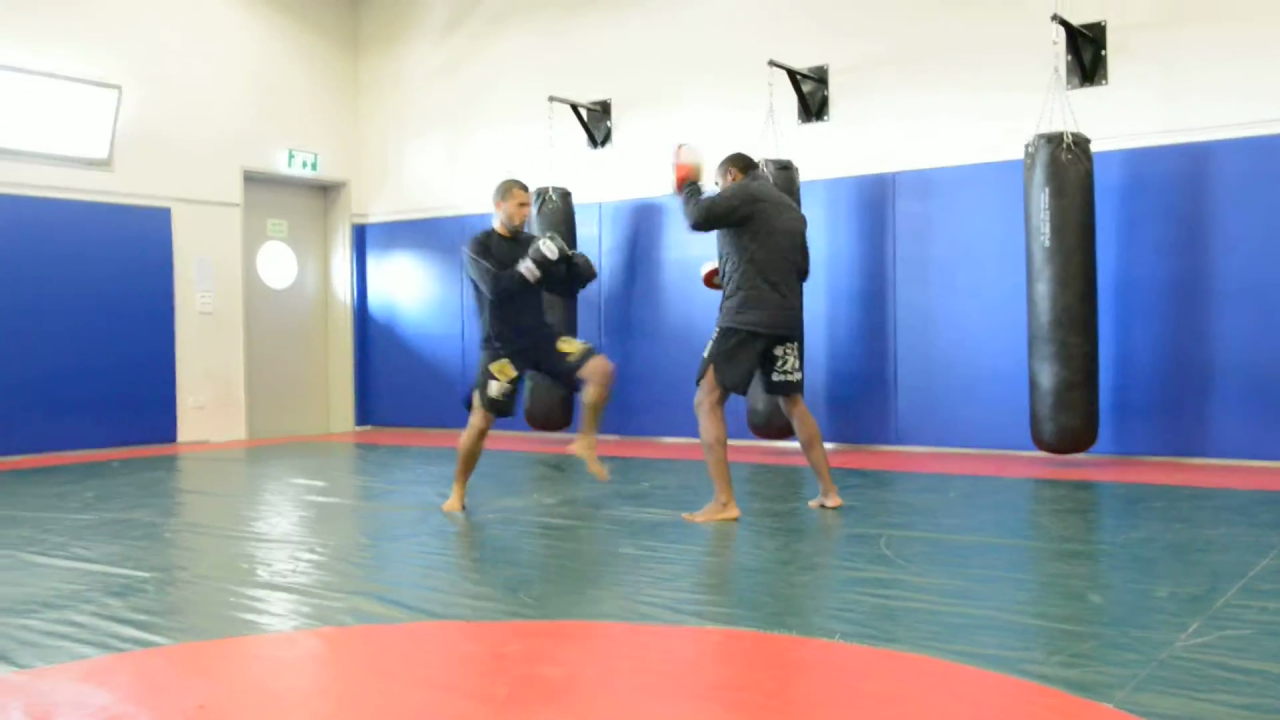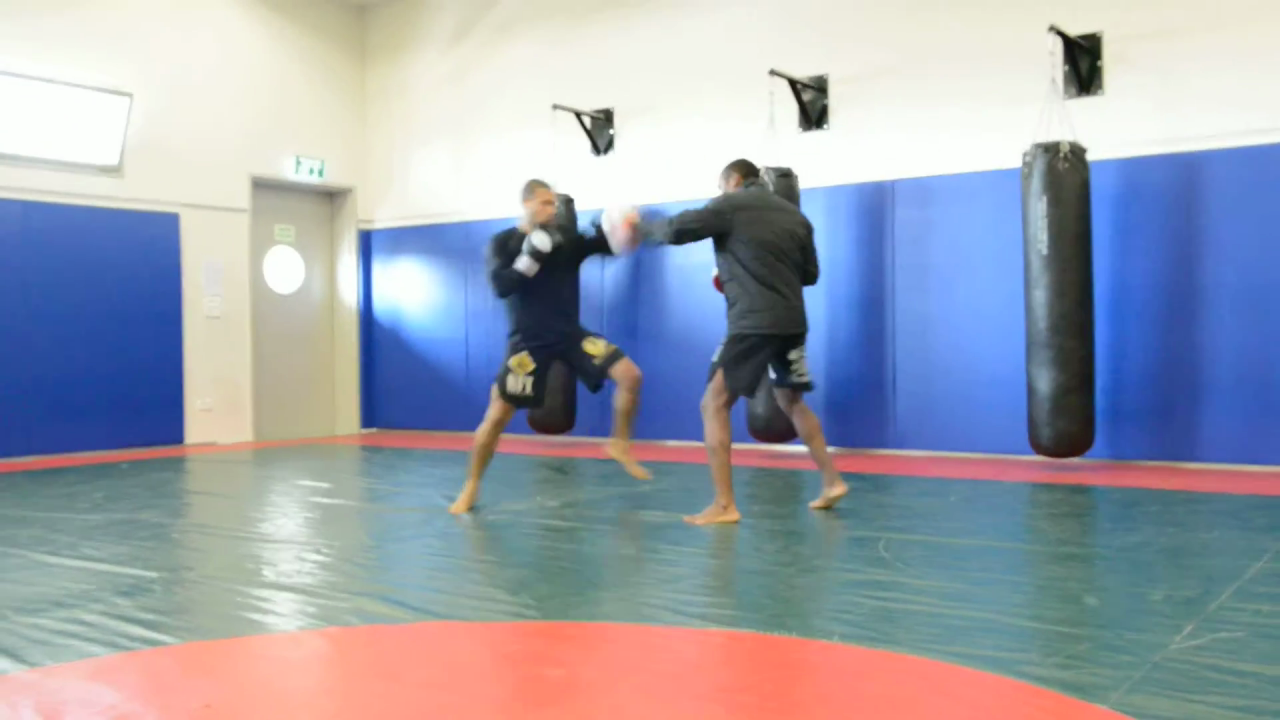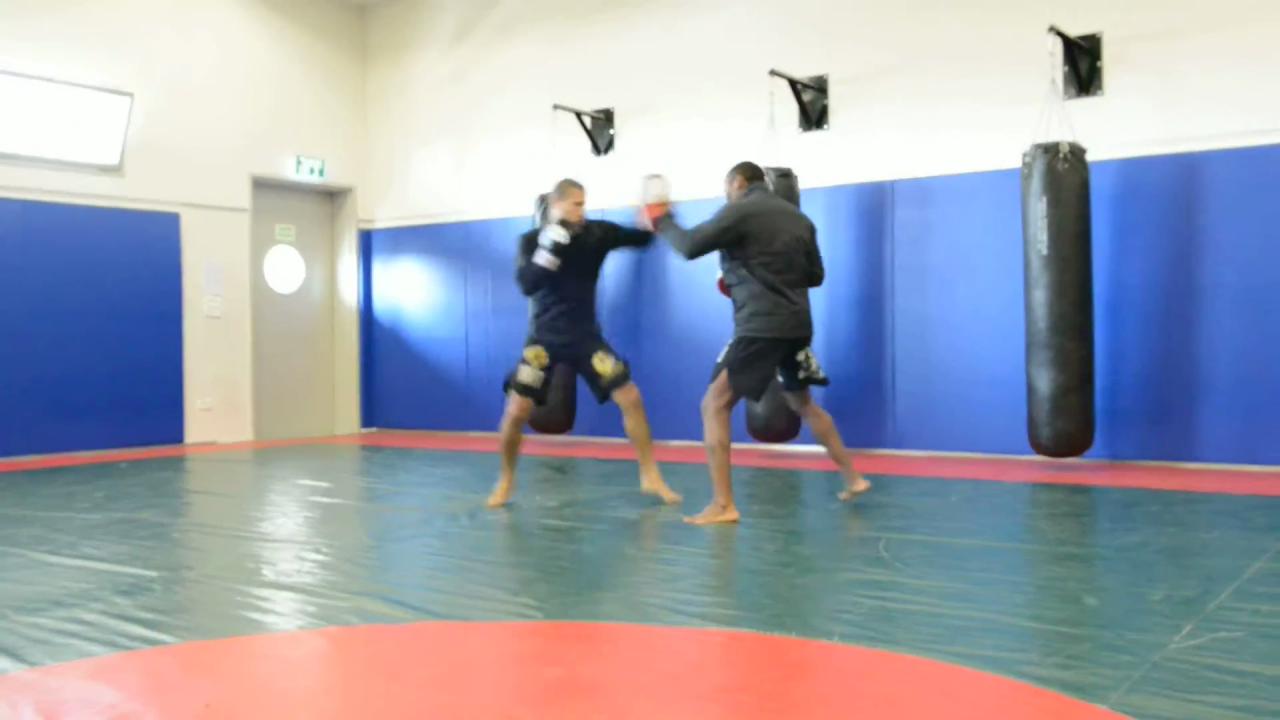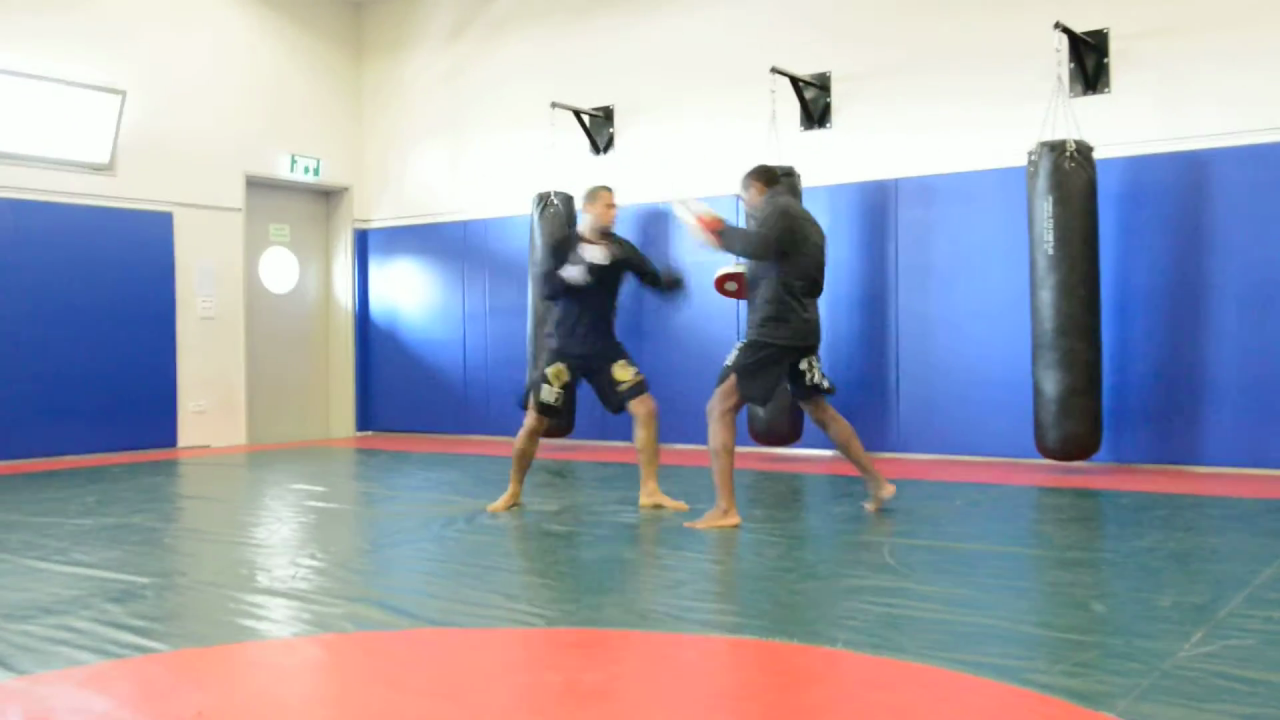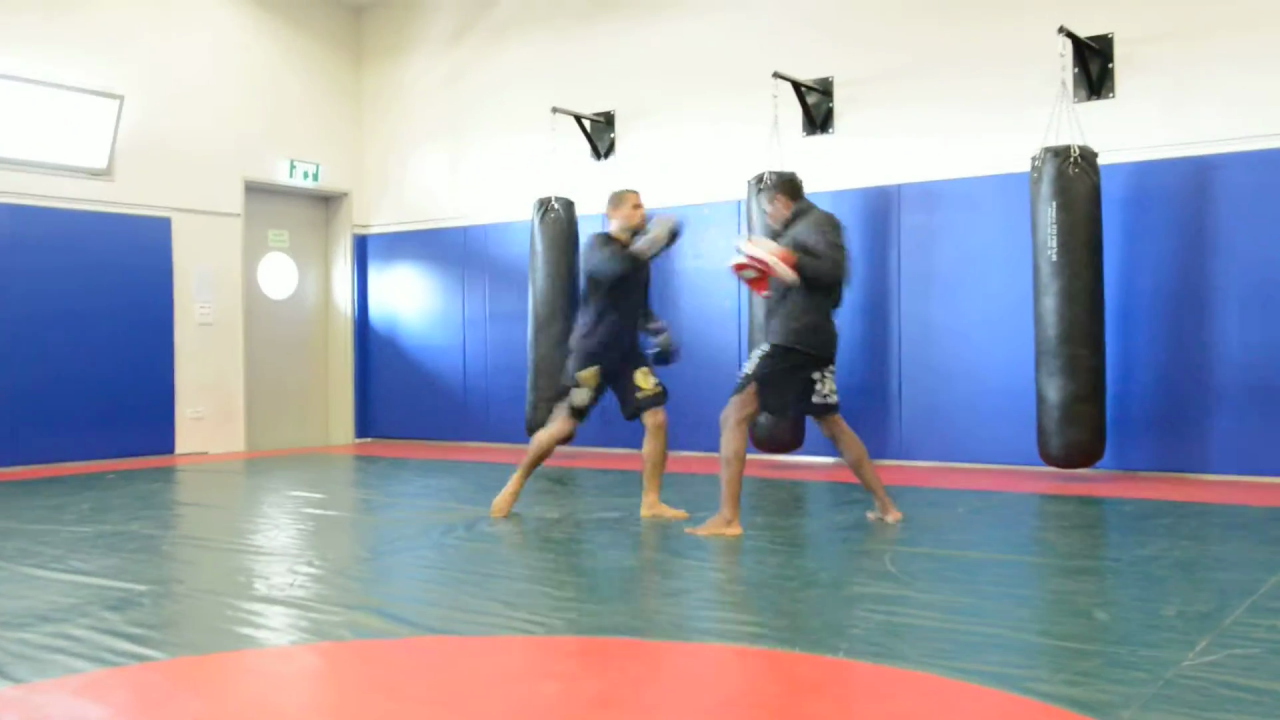
dt=0.1s
person 1, frame 1
left shoulder: (746, 194)
right shoulder: (790, 208)
left elbow: (699, 217)
left wrist: (687, 184)
left hip: (744, 318)
right hip: (786, 320)
left knee: (707, 401)
right knee: (792, 402)
left ankle: (723, 502)
right ankle: (828, 490)
person 1, frame 2
left shoulder: (731, 204)
right shoulder: (794, 215)
left elbow: (677, 231)
right elbow: (811, 273)
left hip: (753, 325)
right hip: (792, 322)
left knee: (714, 405)
right knee: (792, 402)
left ankle: (723, 505)
right ankle: (832, 481)
person 1, frame 3
left shoulder: (741, 211)
right shoulder: (798, 218)
left elbow: (692, 246)
right elbow: (815, 275)
left wrist: (659, 219)
left hip: (759, 328)
right hip: (797, 325)
left knee: (715, 405)
right knee: (803, 402)
left ankle: (723, 504)
right ankle: (851, 476)
person 1, frame 4
left shoulder: (778, 211)
right shoulder: (807, 223)
left elbow: (746, 244)
left wrist: (716, 229)
left hip: (771, 332)
right hip: (803, 331)
left knee: (720, 409)
right knee: (821, 410)
left ankle: (724, 509)
right ankle: (878, 486)
person 1, frame 5
left shoulder: (820, 223)
right shoulder: (804, 229)
left elbow: (834, 273)
left wrist: (790, 262)
right wrist: (775, 286)
left hip: (791, 340)
right hip: (818, 343)
left knee: (734, 417)
right knee: (832, 424)
left ankle: (727, 518)
right ankle: (884, 505)
person 2, frame 1
left shoulder: (532, 243)
right shoulder: (478, 246)
left elbow: (564, 287)
right elbow: (497, 289)
left wrist: (578, 272)
right wrist: (534, 262)
left hip: (541, 336)
right hip: (502, 347)
left knee: (602, 370)
right knee: (480, 422)
left ankle: (586, 440)
right ankle: (458, 492)
person 2, frame 2
left shoulder: (566, 236)
right shoulder: (502, 242)
left elbow: (602, 245)
right elbow: (502, 287)
left wrist: (609, 234)
right wrist: (531, 255)
left hip: (567, 334)
right hip: (528, 340)
left knee: (630, 375)
right knee: (498, 415)
left ankle: (620, 445)
right ankle: (469, 489)
person 2, frame 3
left shoulder: (594, 233)
right shoulder: (531, 240)
left elbow: (641, 238)
right elbow: (528, 285)
right wrist: (549, 250)
left hip: (585, 336)
right hip: (545, 338)
left knee: (631, 399)
right knee: (517, 411)
left ankle: (651, 477)
right ankle: (506, 482)
person 2, frame 4
left shoulder: (621, 247)
right shoulder: (561, 247)
left elbow: (653, 279)
right elbow: (548, 290)
left wrist: (671, 281)
right wrist: (579, 266)
left hip: (605, 347)
right hip: (565, 348)
left knee: (646, 410)
right knee: (535, 425)
left ankle: (650, 491)
right ankle: (513, 490)
person 2, frame 5
left shoulder: (636, 256)
right shoulder: (599, 245)
right elbow: (618, 269)
left wrist: (658, 329)
right wrist: (656, 238)
left hip: (627, 351)
right hip: (593, 350)
left knee: (658, 421)
right knee: (561, 428)
left ankle: (651, 501)
right ankle: (515, 485)
